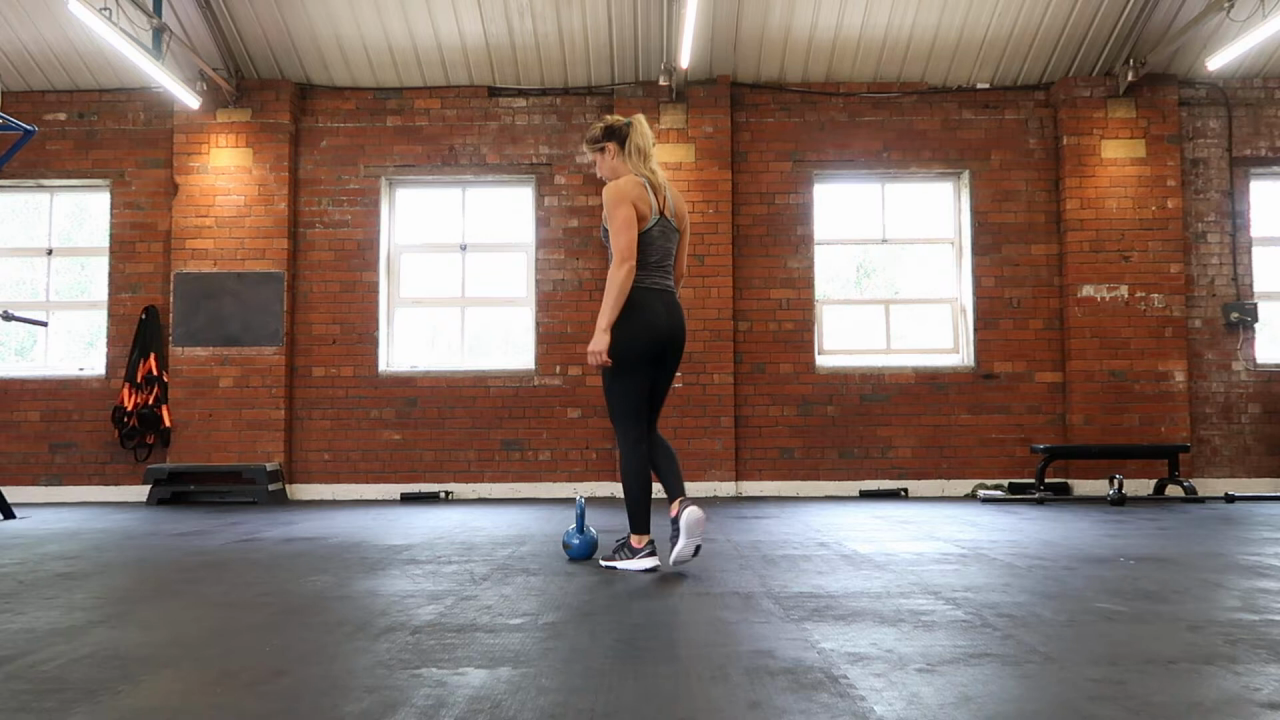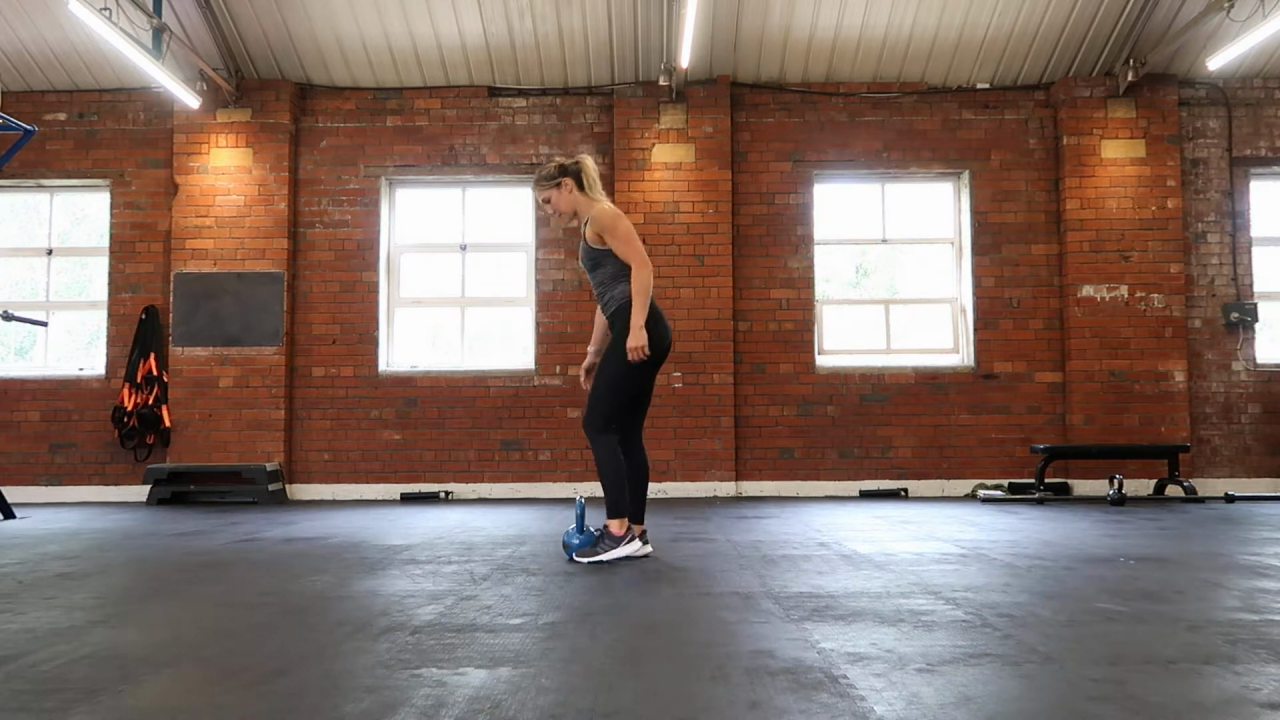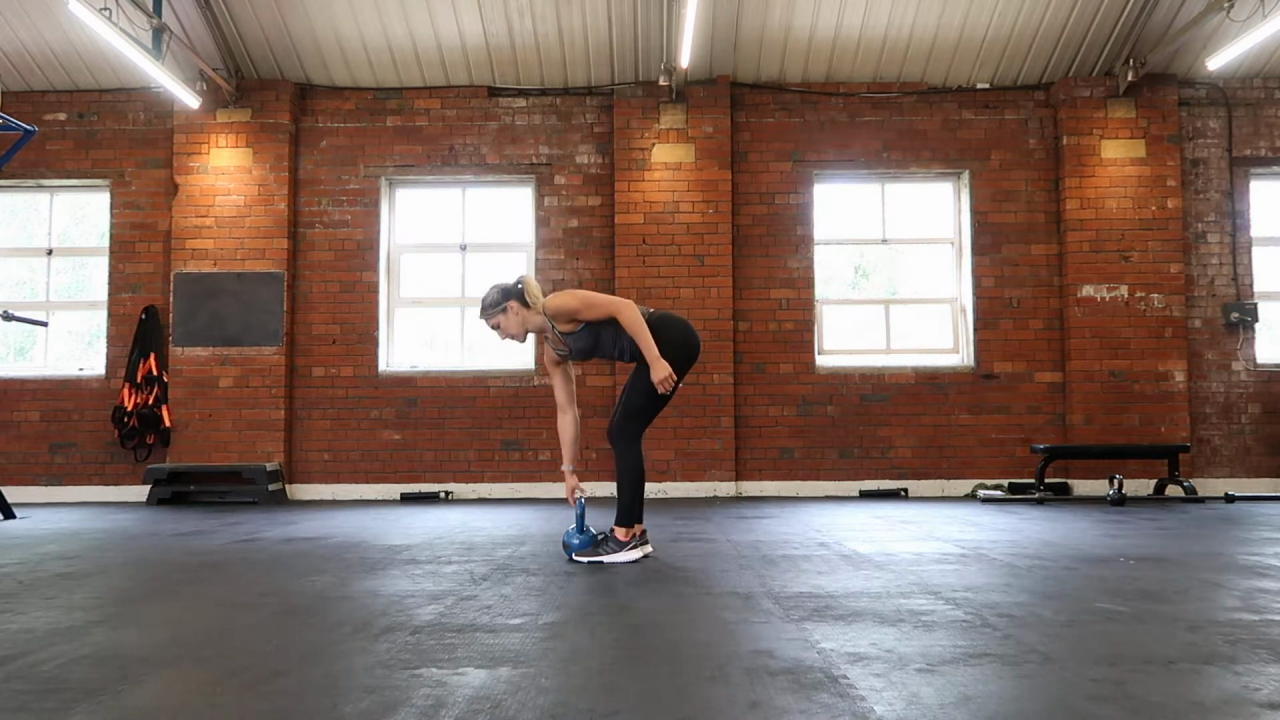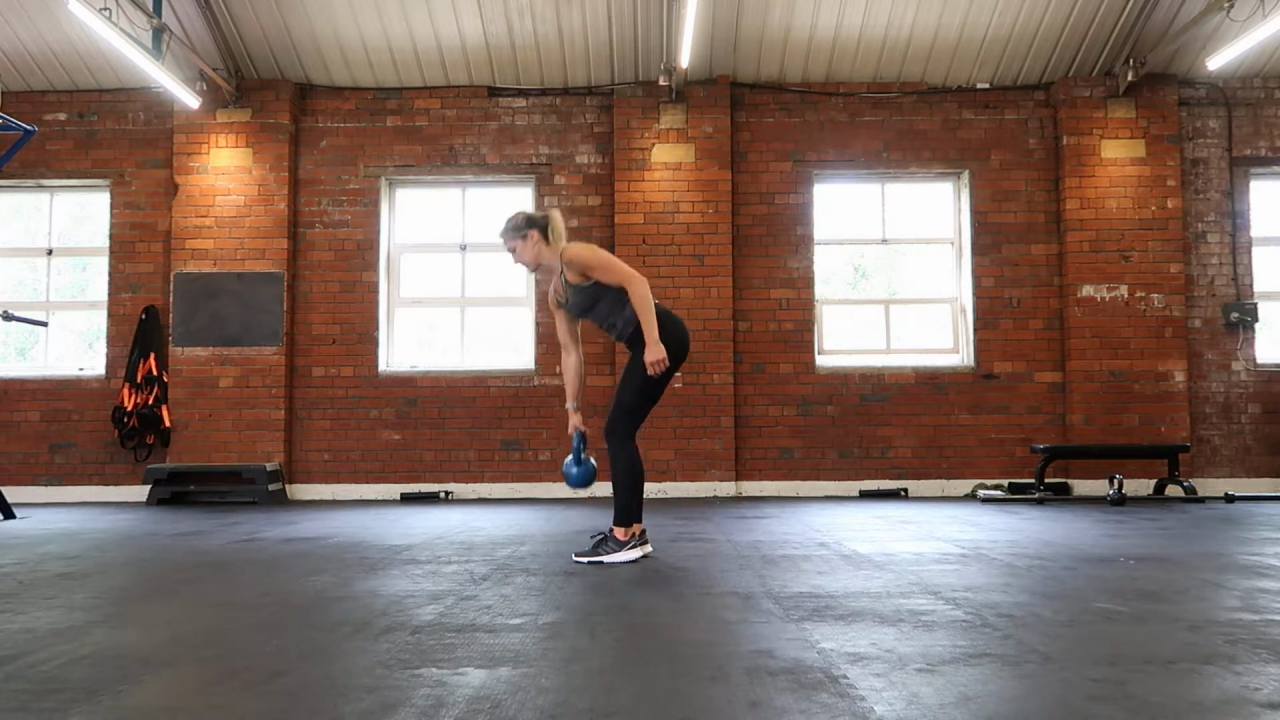
dt=0.7s
person 1, frame 1
left shoulder: (620, 190)
right shoulder: (671, 196)
left elbow: (625, 264)
left wrist: (602, 330)
left hip: (636, 318)
right hip: (670, 318)
left knee: (628, 431)
right knee: (646, 427)
left ankle: (640, 544)
right ankle: (681, 506)
person 1, frame 2
left shoulder: (602, 215)
right shoulder: (591, 225)
left elbow: (642, 268)
left wrist: (637, 327)
right wrist: (593, 352)
left hip: (638, 331)
right hip: (630, 331)
left knee: (598, 426)
right knee: (627, 434)
left ankle: (620, 530)
right ankle: (634, 532)
person 1, frame 3
left shoulder: (556, 307)
right shoulder: (552, 351)
left elbow: (624, 306)
right elbow: (566, 411)
left wrist: (655, 361)
right wrist: (568, 471)
left hip: (671, 339)
right hip: (657, 349)
left knee: (625, 432)
right knee: (620, 433)
left ankle: (625, 537)
right ankle: (634, 531)
person 1, frame 4
left shoulder: (573, 256)
right shoulder: (556, 292)
left elbow: (635, 281)
right elbow: (570, 351)
left wrist: (653, 341)
right wrist: (573, 409)
left hip: (662, 338)
right hip: (644, 343)
left knee: (618, 432)
right knee: (619, 433)
left ankle: (624, 537)
right ankle: (633, 531)
